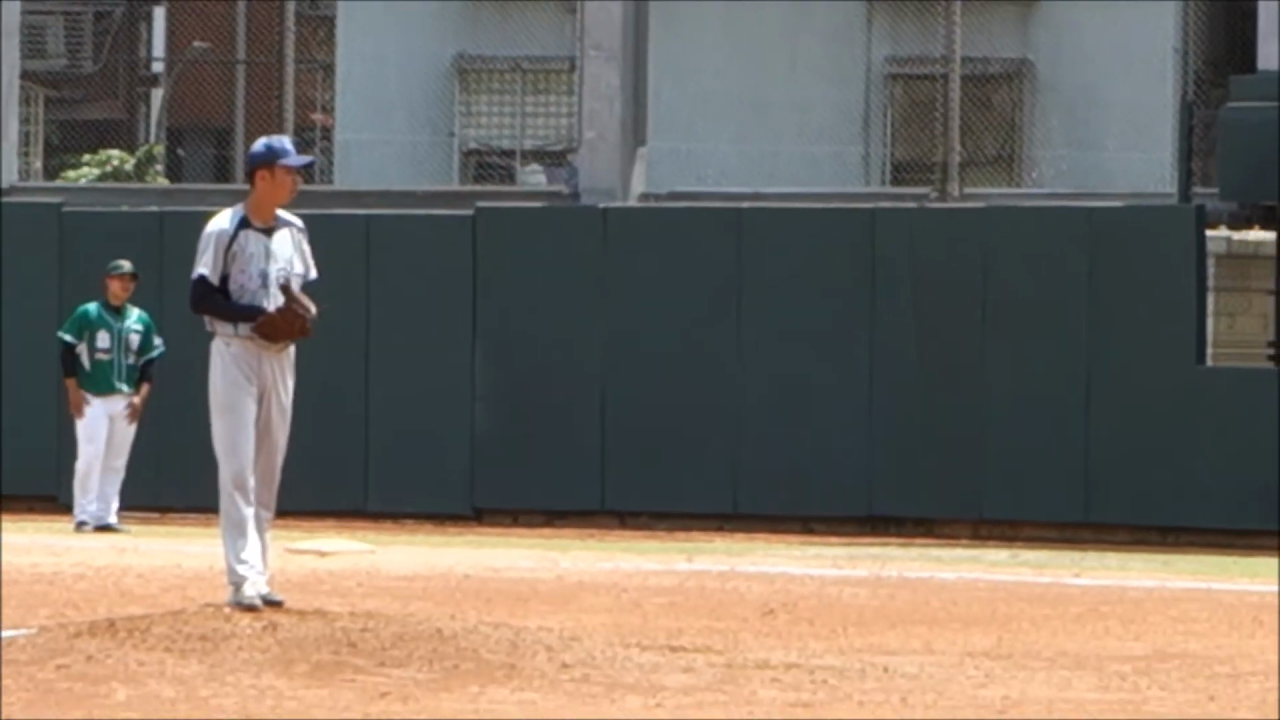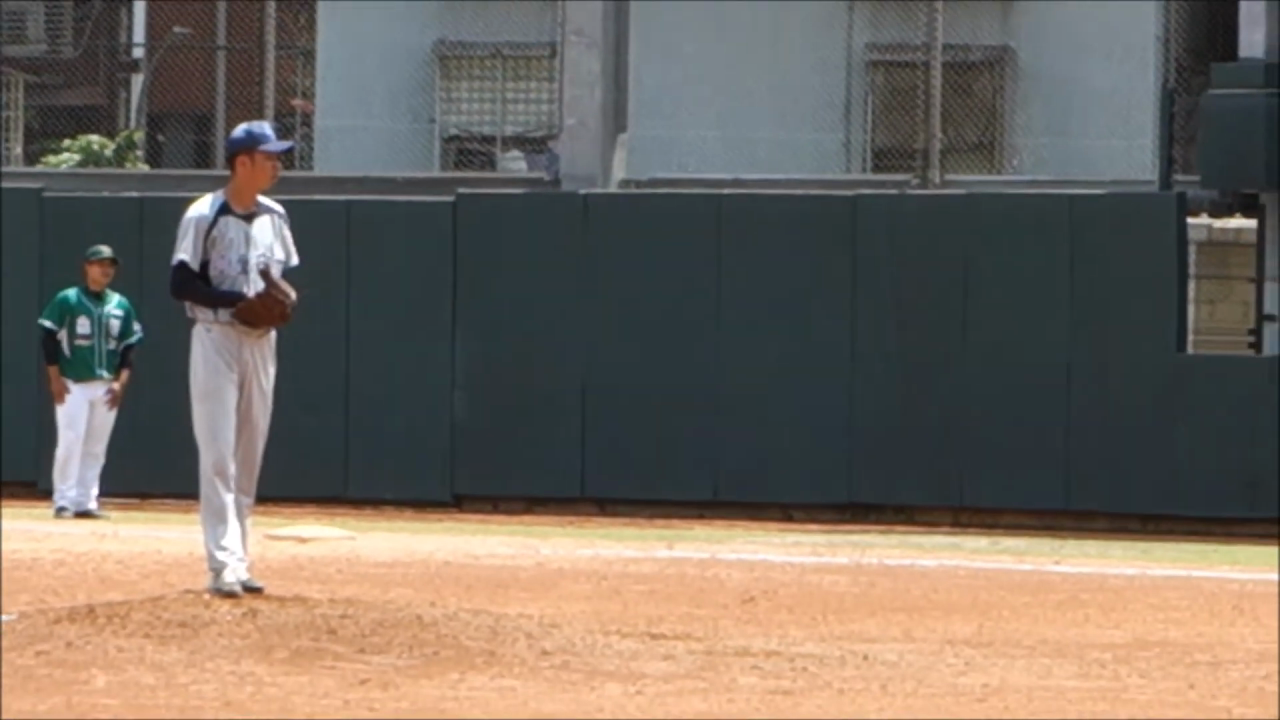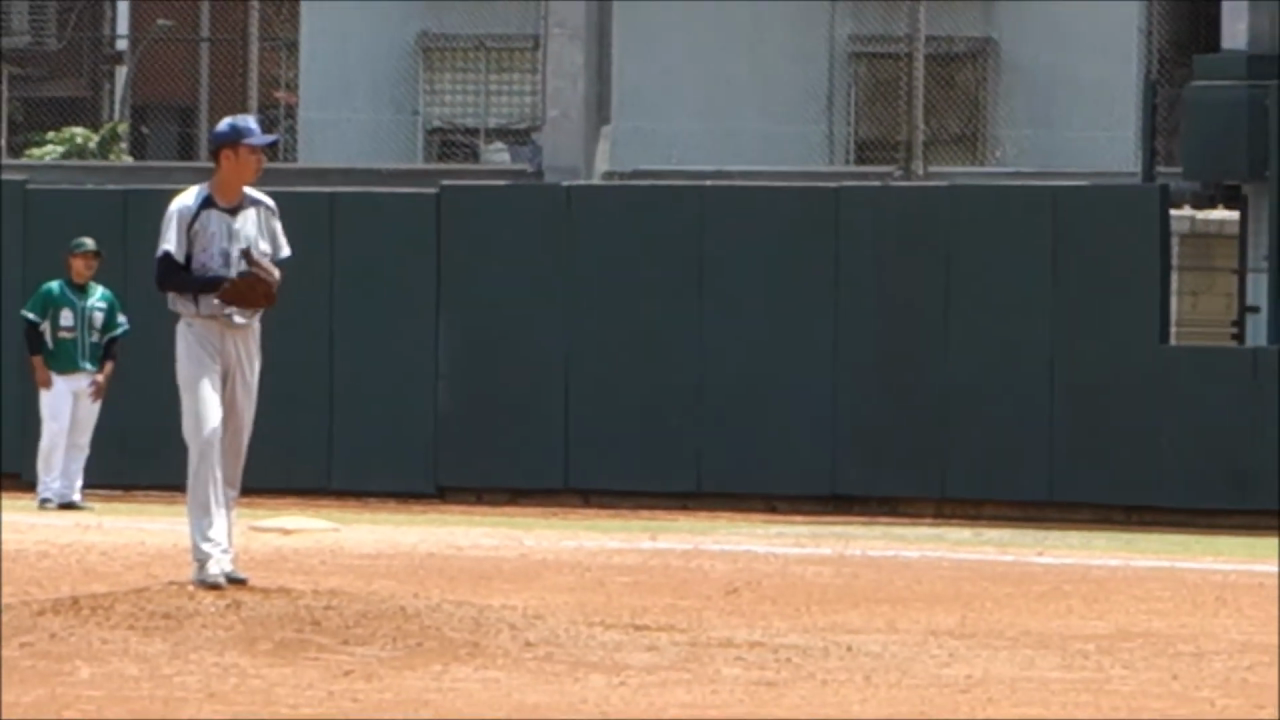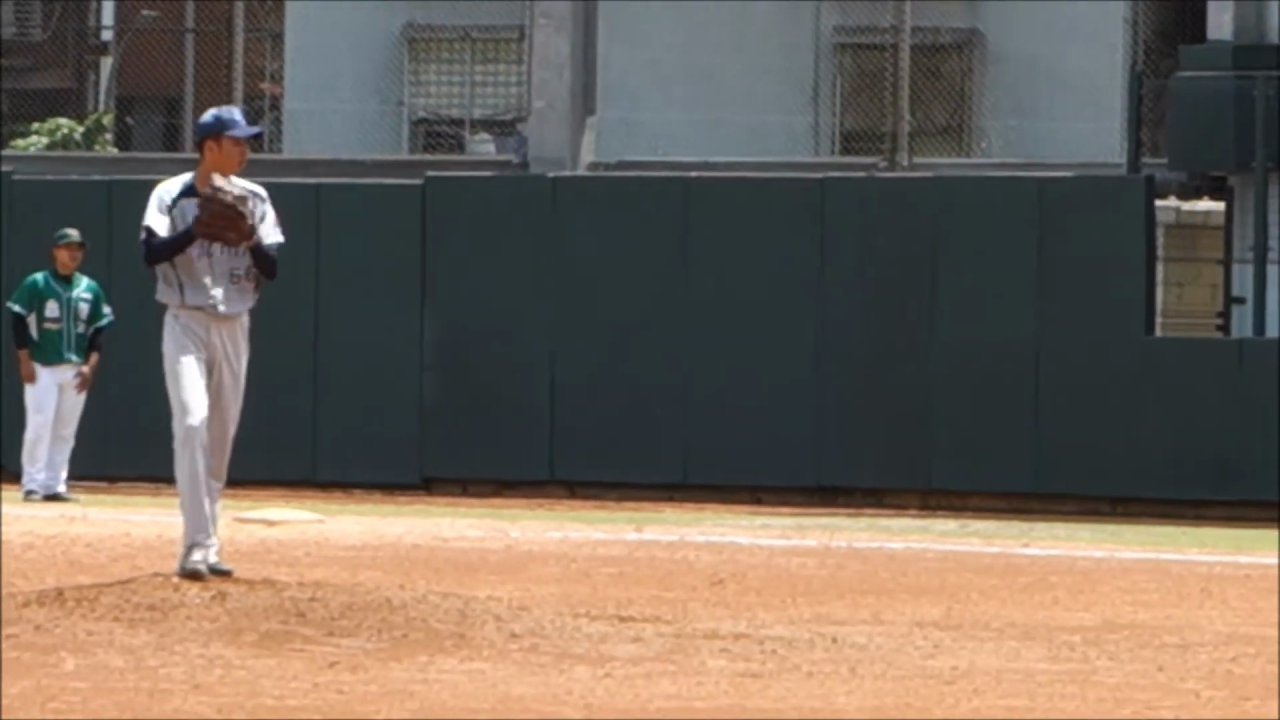
dt=0.2s
person 1, frame 1
left shoulder: (294, 230)
right shoulder: (223, 229)
right elbow: (200, 299)
right wrist: (257, 313)
left hip: (281, 357)
right hip: (236, 356)
left knee: (268, 471)
right knee: (238, 470)
left ankle: (257, 576)
right ankle: (243, 579)
person 1, frame 2
left shoulder: (275, 216)
right shoulder: (204, 215)
right elbow: (180, 285)
right wrist: (238, 299)
left hip: (261, 344)
right hip: (217, 342)
left knee: (249, 458)
right knee: (218, 456)
left ankle: (237, 562)
right ankle: (224, 565)
person 1, frame 3
left shoulder: (264, 209)
right shoulder: (187, 208)
right elbow: (165, 277)
right wrist: (221, 282)
left hip: (246, 336)
right hip: (201, 334)
left knee: (234, 449)
right knee: (205, 442)
left ankle: (221, 553)
right ankle: (208, 556)
person 1, frame 4
left shoulder: (254, 197)
right shoulder: (171, 195)
left elbow: (271, 269)
right elbow: (152, 254)
left wrist: (248, 237)
right wrist: (200, 227)
left hip: (233, 328)
right hip: (186, 326)
left knee: (220, 440)
right knee: (192, 425)
left ankle: (207, 546)
right ankle: (195, 545)
person 2, frame 1
left shoulder: (142, 320)
right shoulder: (87, 313)
left elbow: (149, 362)
right elbow: (68, 352)
left wrist: (141, 396)
right wrist: (73, 391)
left hip: (126, 401)
right hip: (92, 398)
left knee: (116, 462)
right knee: (90, 457)
left ankle: (105, 516)
right ankle: (84, 515)
person 2, frame 2
left shoulder: (122, 305)
right shoulder: (67, 299)
left elbow: (129, 347)
right elbow: (49, 339)
left wrist: (121, 381)
right wrist: (55, 379)
left hip: (106, 386)
right hip: (73, 384)
left knee: (96, 448)
right knee: (70, 443)
left ankle: (85, 502)
right ankle: (64, 501)
person 2, frame 3
left shoulder: (106, 298)
right shoulder: (51, 292)
left elbow: (113, 340)
right elbow: (32, 329)
left wrist: (105, 374)
right wrist: (39, 368)
left hip: (90, 379)
right hip: (56, 376)
left knee: (81, 440)
right knee: (54, 435)
left ankle: (69, 494)
right ankle: (47, 493)
person 2, frame 4
left shoulder: (91, 288)
right shoulder: (36, 283)
left elbow: (98, 331)
right elbow: (19, 322)
left wrist: (91, 365)
right wrist: (25, 361)
left hip: (76, 370)
right hip: (42, 367)
left knee: (66, 431)
right knee: (39, 426)
left ankle: (54, 485)
right ankle: (32, 484)
